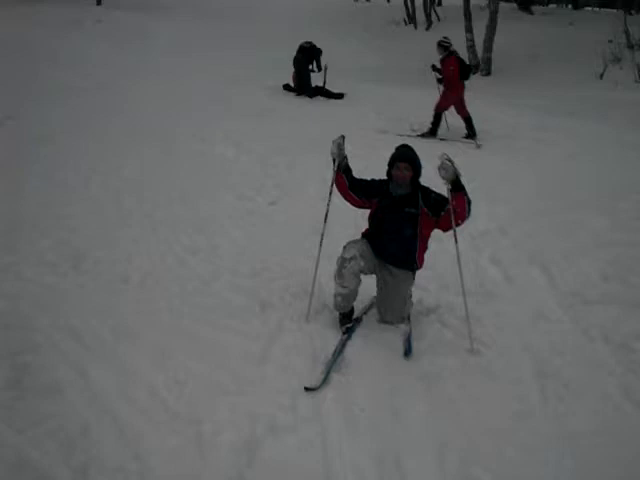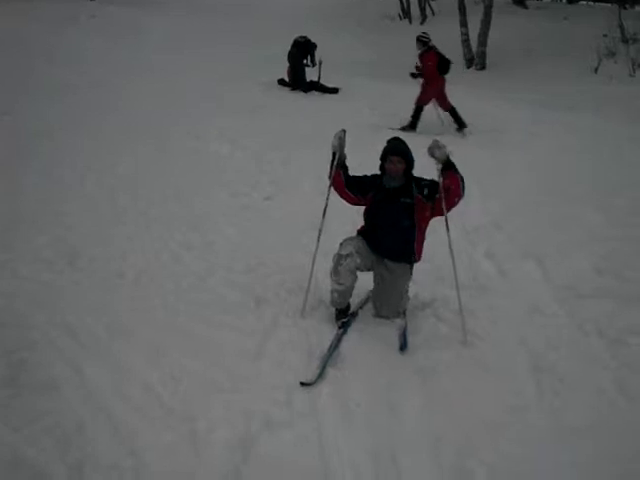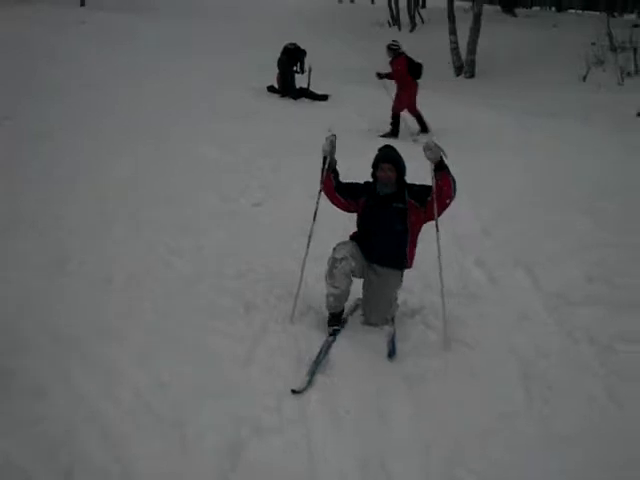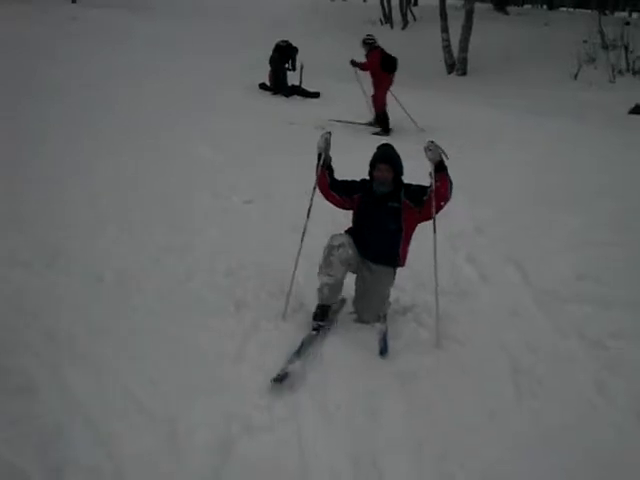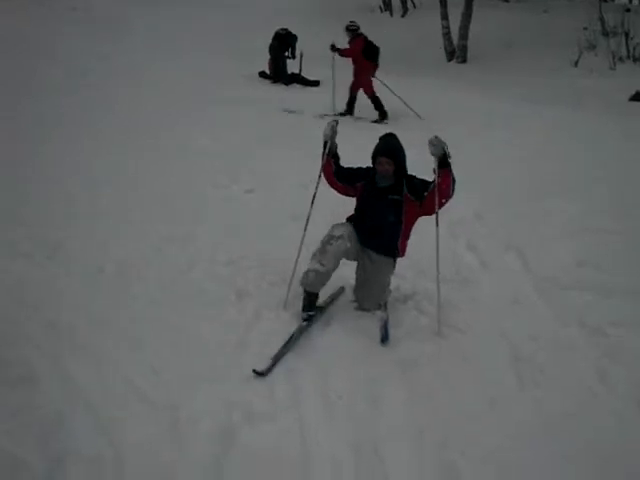
dt=0.2s
person 1, frame 1
left shoulder: (426, 200)
right shoulder: (379, 190)
left elbow: (458, 214)
right elbow: (351, 189)
left wrist: (453, 182)
right wrist: (341, 165)
left hip: (401, 266)
right hip: (372, 251)
left knee: (391, 318)
right knee: (351, 256)
left ankle: (397, 306)
right ankle: (345, 309)
person 1, frame 2
left shoulder: (421, 191)
right shoulder: (373, 185)
left elbow: (453, 193)
right elbow: (345, 187)
left wrist: (445, 163)
right wrist: (339, 161)
left hip: (398, 262)
right hip: (369, 247)
left knee: (387, 313)
right knee: (347, 253)
left ankle: (393, 302)
right ankle: (341, 305)
person 1, frame 3
left shoulder: (413, 197)
right shoulder: (365, 192)
left elbow: (444, 196)
right elbow: (336, 193)
left wrist: (438, 165)
right wrist: (330, 165)
left hip: (389, 268)
right hip: (361, 255)
left knee: (376, 319)
right knee: (342, 257)
left ankle: (382, 308)
right ankle: (335, 310)
person 1, frame 4
left shoulder: (409, 197)
right shoulder: (361, 190)
left elbow: (440, 197)
right elbow: (332, 190)
left wrist: (439, 166)
right wrist: (325, 161)
left hip: (382, 265)
right hip: (355, 250)
left knee: (368, 317)
right knee: (338, 246)
left ankle: (376, 303)
right ankle: (324, 304)
person 1, frame 5
left shoulder: (411, 189)
right shoulder: (365, 178)
left elbow: (441, 194)
right elbow: (337, 177)
left wrist: (441, 162)
right wrist: (330, 148)
left hip: (382, 254)
right hip: (356, 237)
left knee: (368, 305)
right knee: (338, 237)
left ankle: (375, 293)
right ankle: (311, 290)
